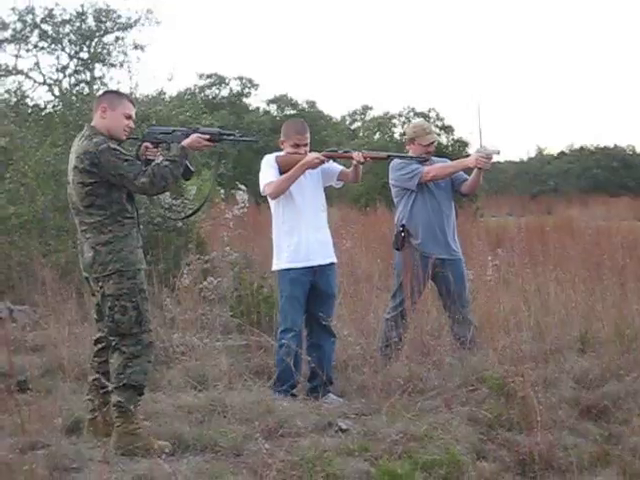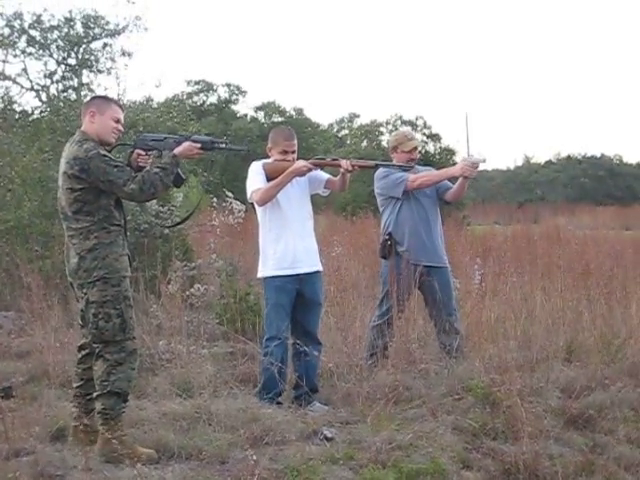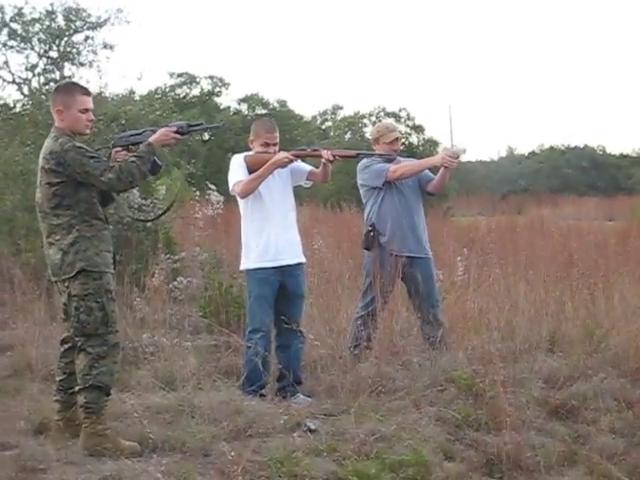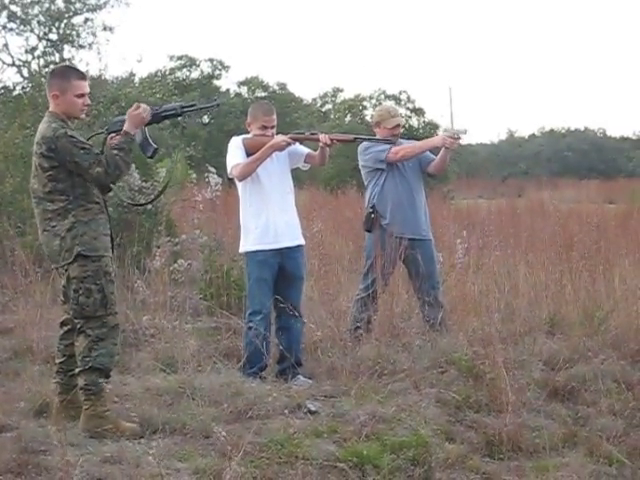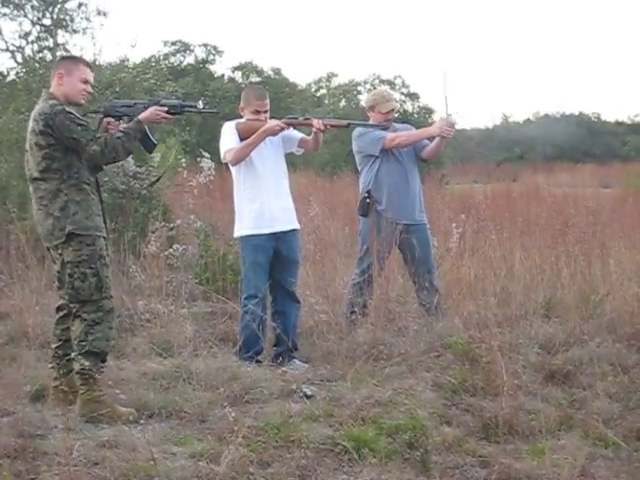
dt=1s
person 1, frame 1
left shoulder: (86, 145)
right shoulder: (98, 149)
left elbow: (130, 181)
right elbow: (150, 183)
left wrist: (142, 159)
right wrist: (183, 148)
left hip: (101, 257)
right hip: (117, 259)
left knee: (110, 337)
right knee: (135, 340)
left ankle: (100, 415)
right ankle: (126, 429)
person 1, frame 2
left shoulder: (78, 151)
right shoulder: (88, 154)
left elbow: (119, 188)
right elbow: (139, 190)
left wrist: (133, 167)
right wrist: (174, 156)
left hip: (89, 264)
right hip: (102, 264)
left knee: (94, 343)
right knee: (118, 347)
left ankle: (84, 422)
right ankle: (110, 437)
person 1, frame 3
left shoulder: (59, 148)
right shoulder: (65, 149)
left elbow: (97, 196)
right elbow: (119, 179)
left wrist: (113, 165)
right wrist: (151, 145)
left hip: (71, 260)
right hip: (84, 259)
left knee: (77, 338)
right knee: (101, 341)
left ankle: (66, 418)
right ankle: (94, 430)
person 1, frame 4
left shoulder: (54, 132)
right shoulder: (58, 133)
left elbow: (92, 179)
right elbow: (106, 171)
left wrist: (110, 149)
right wrist: (130, 130)
left hip: (72, 243)
right hip: (83, 243)
left knee: (77, 321)
right knee: (100, 323)
left ankle: (67, 401)
right ankle: (94, 412)
person 1, frame 5
left shoulder: (46, 114)
right shoulder: (57, 113)
left elbow: (84, 162)
right elbow: (101, 151)
left wrist: (104, 136)
right wrist: (140, 122)
left hip: (62, 226)
right hip: (76, 225)
left knee: (71, 305)
right knee: (96, 307)
left ankle: (64, 384)
right ankle: (90, 397)
person 2, frame 1
left shoulder: (318, 163)
right shoulder: (271, 161)
left elbow: (351, 178)
right elbow: (273, 190)
left wrist: (357, 164)
right wrist: (302, 165)
left hip: (324, 259)
right hip: (292, 261)
left knee: (323, 327)
right knee: (291, 329)
left ankle: (320, 386)
right ankle: (283, 390)
person 2, frame 2
left shoulder: (305, 170)
right shoulder: (259, 168)
left elbow: (338, 187)
right elbow: (260, 198)
left wrist: (344, 172)
right wrist: (291, 173)
left hip: (309, 266)
right hip: (278, 269)
left knee: (308, 336)
right knee: (277, 337)
left ankle: (305, 395)
right ankle: (268, 398)
person 2, frame 3
left shoulder: (287, 162)
right shoulder: (240, 161)
left elbow: (320, 178)
right elbow: (241, 191)
left wrist: (326, 164)
right wrist: (271, 165)
left hip: (292, 258)
right hip: (260, 261)
left knee: (291, 328)
right knee: (259, 329)
left ankle: (289, 387)
right ankle: (252, 391)
person 2, frame 4
left shoulder: (285, 145)
right shoulder: (239, 144)
left elbow: (318, 161)
right elbow: (239, 173)
left wrist: (323, 146)
right wrist: (269, 147)
left hip: (291, 241)
right hip: (259, 243)
left knee: (291, 310)
right knee: (259, 312)
left ankle: (290, 369)
right ankle: (253, 373)
person 2, frame 5
left shoulder: (278, 129)
right shoulder: (232, 128)
left elbow: (311, 146)
right elbow: (232, 158)
left wrist: (317, 132)
right wrist: (263, 132)
left hip: (286, 225)
right hip: (254, 227)
left knee: (287, 293)
right knee: (254, 296)
left ankle: (284, 353)
right ankle: (249, 357)
person 3, frame 1
left shoulder: (444, 164)
right shoulder: (399, 166)
left elbow: (467, 188)
right elbow: (429, 174)
left wrist: (478, 169)
right wrist: (467, 162)
left hip: (448, 249)
right hip: (413, 249)
left knee: (460, 305)
right knee: (401, 305)
right ankle: (386, 355)
person 3, frame 2
left shoulder: (429, 172)
right shoulder: (384, 175)
left elbow: (451, 196)
right elbow: (415, 182)
left wrist: (464, 177)
right wrist: (453, 170)
left hip: (434, 256)
right hip: (400, 256)
left knee: (447, 313)
right knee: (387, 312)
left ankle: (457, 361)
right ankle: (372, 363)
person 3, frame 3
left shoulder: (412, 164)
right shoulder: (367, 167)
left elbow: (434, 187)
right elbow: (395, 173)
left wrist: (445, 168)
right wrist: (434, 160)
left hip: (417, 248)
right hip: (383, 247)
left knee: (429, 303)
right knee: (371, 304)
left ankle: (440, 352)
right ankle: (356, 353)
person 3, frame 4
left shoulder: (413, 146)
right shoulder: (368, 149)
left elbow: (434, 169)
right elbow: (397, 154)
left wrist: (446, 150)
right wrist: (435, 141)
left hip: (418, 229)
right hip: (384, 230)
left knee: (430, 286)
right knee: (371, 286)
right ankle: (357, 336)
person 3, frame 5
left shoulder: (407, 130)
right shoulder: (362, 134)
left elbow: (427, 154)
right elbow: (393, 141)
left wrist: (441, 137)
right wrist: (431, 130)
left hip: (413, 214)
right hip: (379, 215)
left knee: (425, 270)
right knee: (366, 271)
left ankle: (436, 318)
right ankle: (353, 320)
